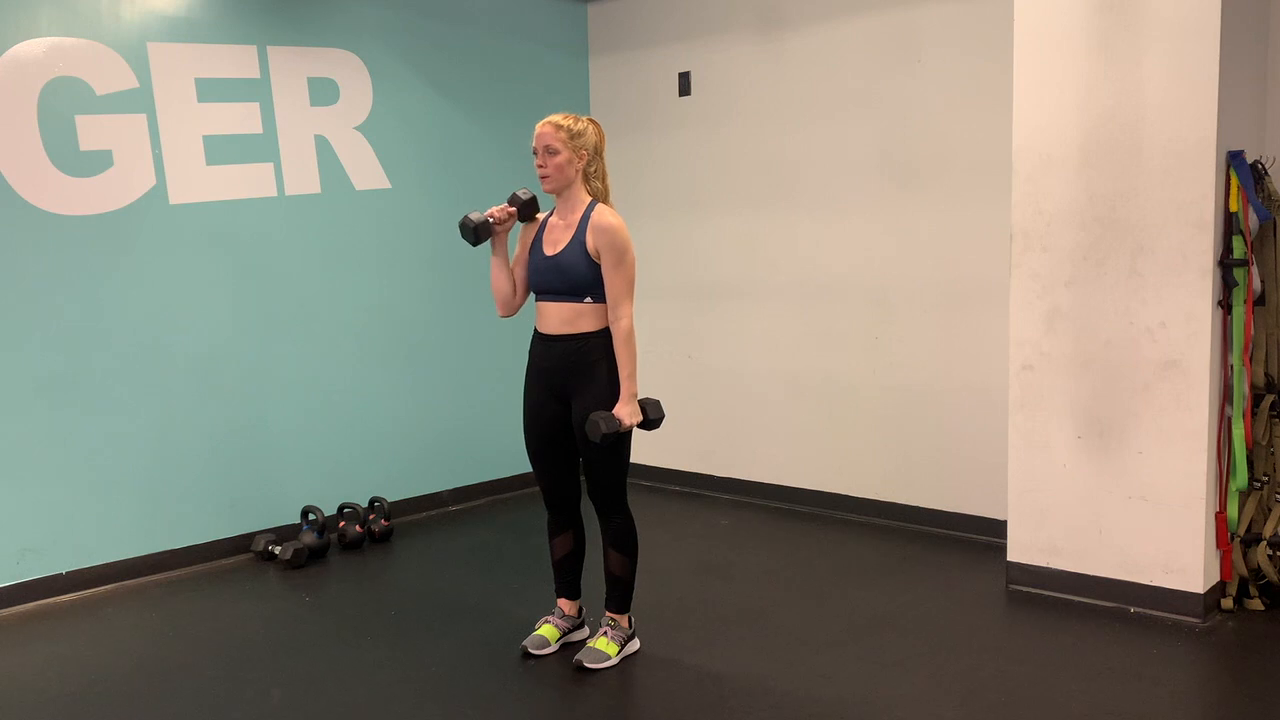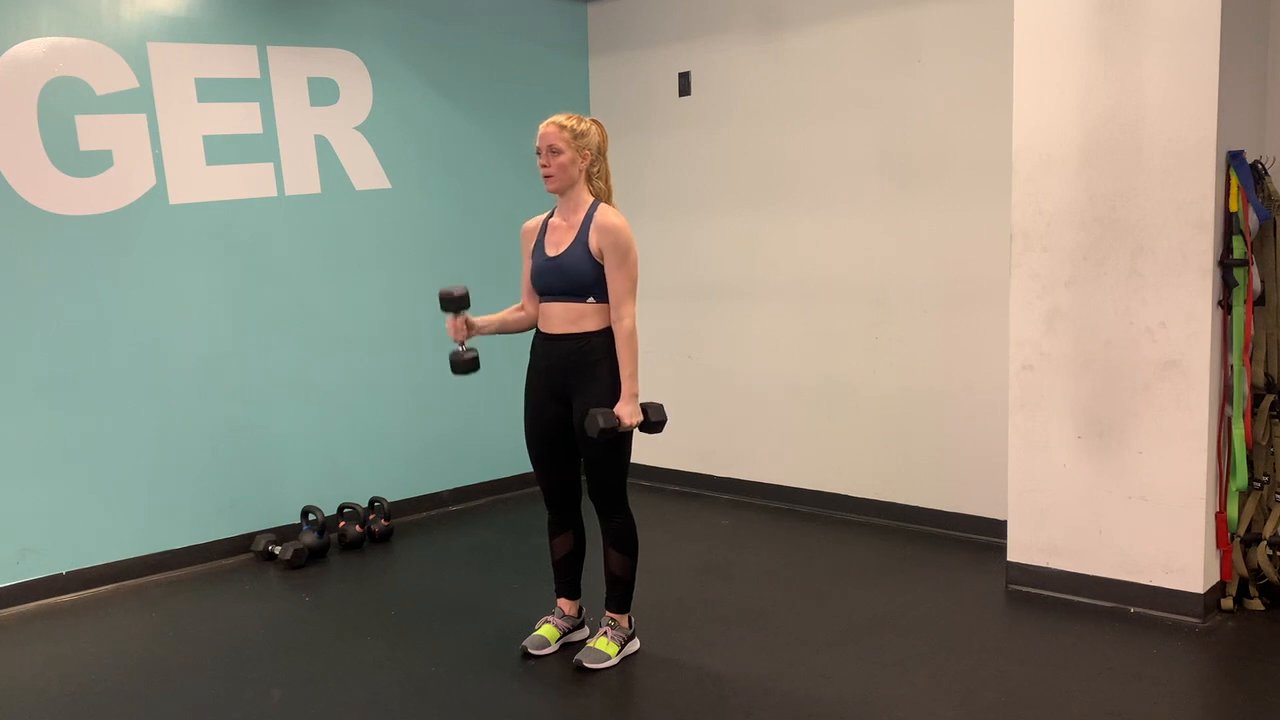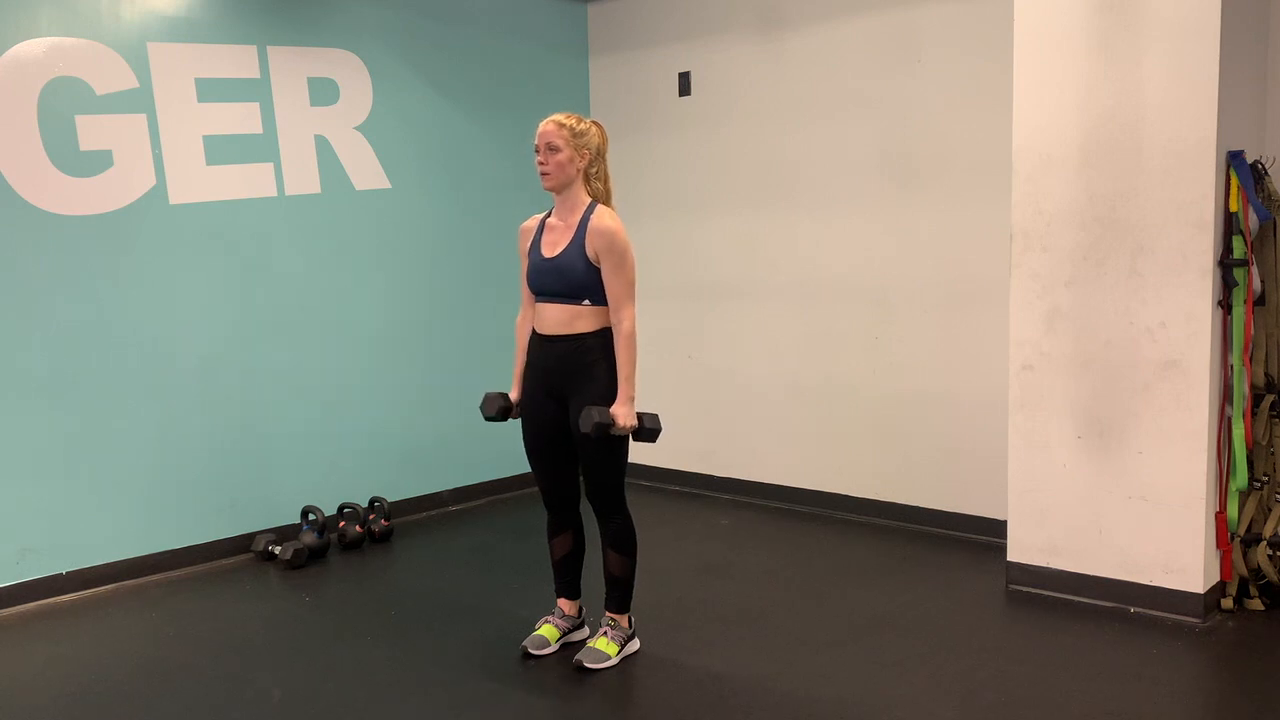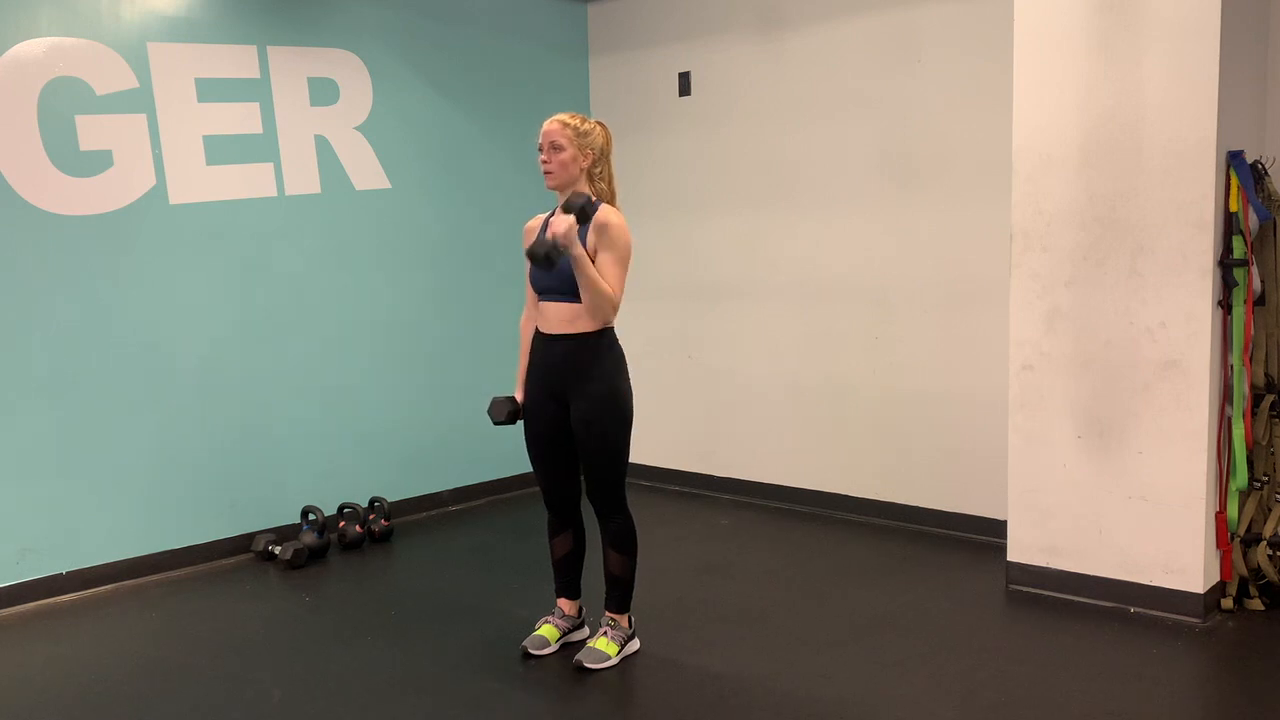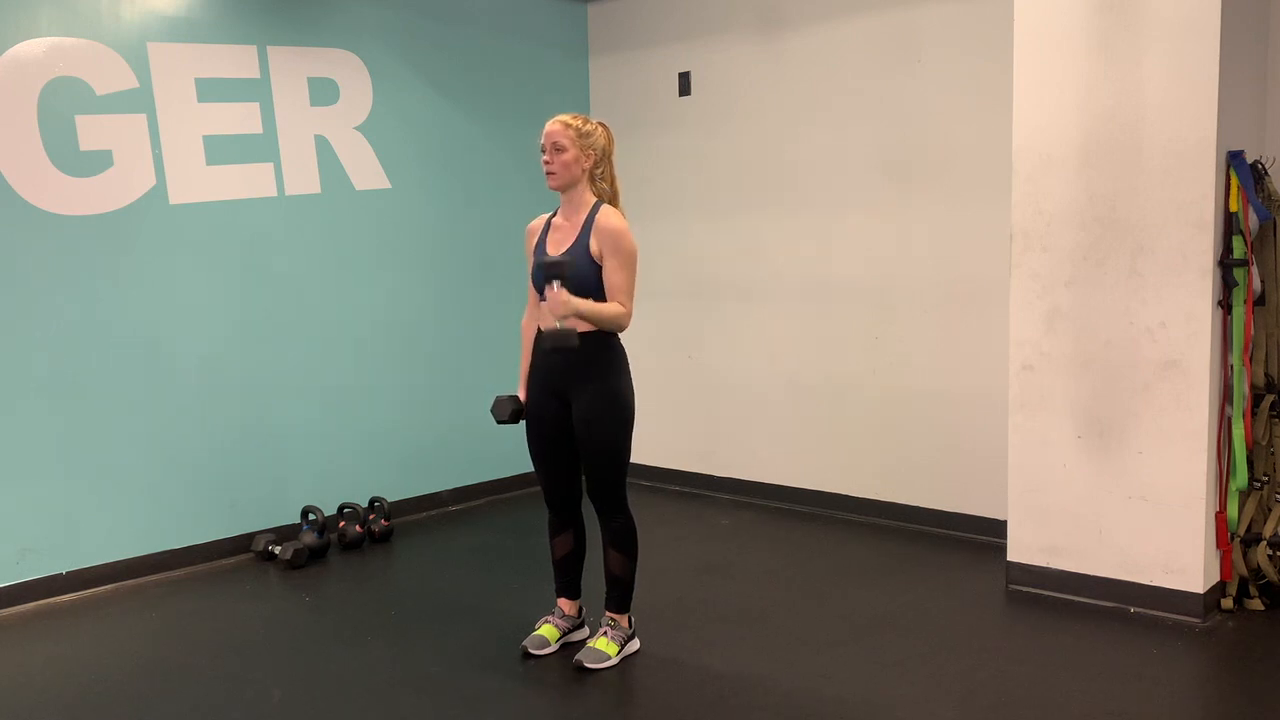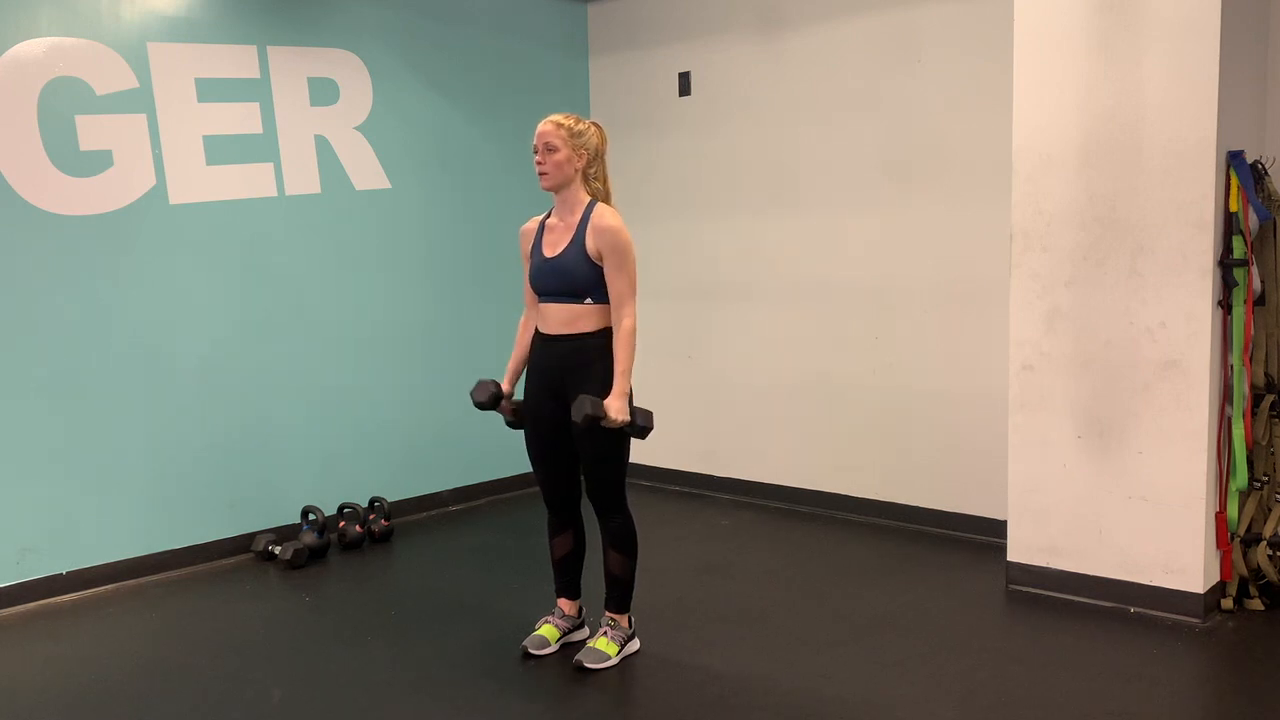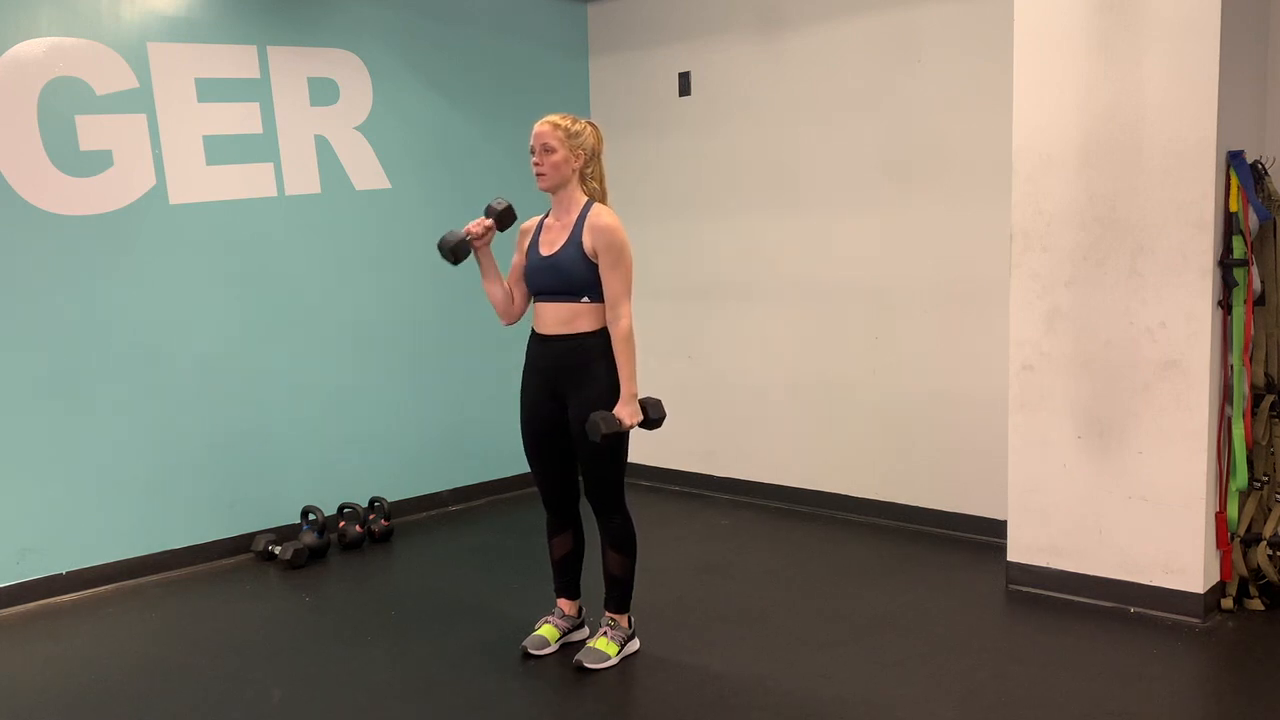
dt=0.7s
person 1, frame 1
left shoulder: (605, 225)
right shoulder: (534, 227)
left elbow: (622, 316)
right elbow: (508, 304)
left wrist: (628, 394)
right wrist: (498, 242)
left hip: (594, 368)
right hip: (543, 367)
left knee: (607, 500)
right knee: (557, 499)
left ankle: (619, 623)
right ankle: (567, 610)
person 1, frame 2
left shoulder: (608, 225)
right shoulder: (533, 230)
left elbow: (624, 316)
right elbow: (529, 310)
left wrist: (629, 394)
right wrist: (476, 324)
left hip: (596, 368)
right hip: (544, 368)
left knee: (608, 500)
right knee: (557, 499)
left ankle: (619, 624)
right ankle: (567, 611)
person 1, frame 3
left shoulder: (603, 226)
right shoulder: (531, 230)
left elbow: (624, 318)
left wrist: (625, 396)
right wrist: (516, 382)
left hip: (591, 368)
right hip: (543, 371)
left knee: (606, 500)
right knee: (556, 499)
left ankle: (619, 623)
right ankle: (567, 611)
person 1, frame 4
left shoulder: (606, 223)
right shoulder: (535, 228)
left elbow: (604, 309)
right elbow: (531, 311)
left wrist: (576, 247)
right wrist: (521, 381)
left hip: (594, 367)
right hip: (546, 369)
left knee: (607, 499)
right knee: (557, 498)
left ankle: (619, 624)
right ankle: (567, 611)
person 1, frame 5
left shoulder: (609, 225)
right shoulder: (539, 229)
left elbow: (622, 315)
left wrist: (579, 306)
right wrist: (524, 380)
left hip: (597, 370)
right hip: (548, 371)
left knee: (607, 499)
right knee: (558, 498)
left ankle: (619, 623)
right ankle: (567, 610)
person 1, frame 6
left shoulder: (604, 224)
right shoulder: (531, 231)
left elbow: (624, 315)
left wrist: (618, 390)
right wrist: (509, 379)
left hip: (591, 367)
right hip: (544, 371)
left knee: (607, 501)
right knee: (557, 500)
left ankle: (619, 623)
right ankle: (566, 611)
person 1, frame 7
left shoulder: (602, 224)
right shoulder: (529, 230)
left elbow: (620, 315)
right elbow: (511, 310)
left wrist: (628, 394)
right wrist: (483, 255)
left hip: (590, 368)
right hip: (540, 368)
left knee: (605, 499)
right knee: (555, 499)
left ankle: (619, 623)
right ankle: (566, 611)
